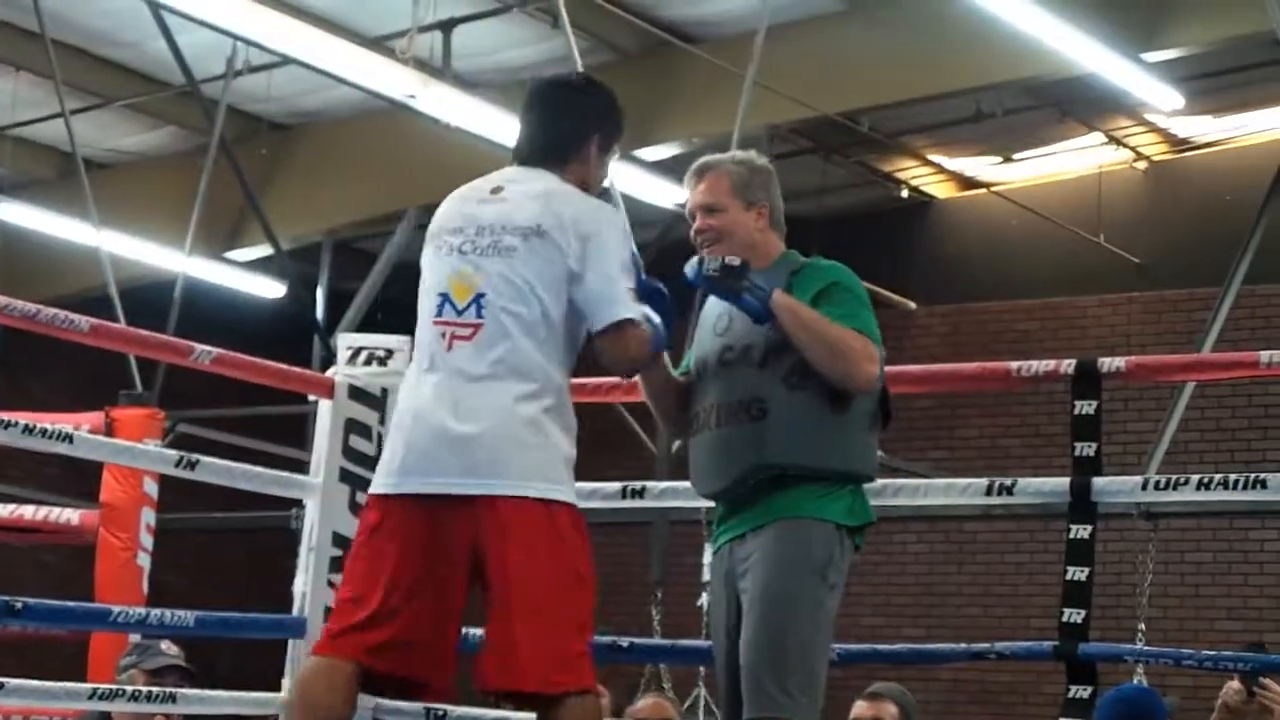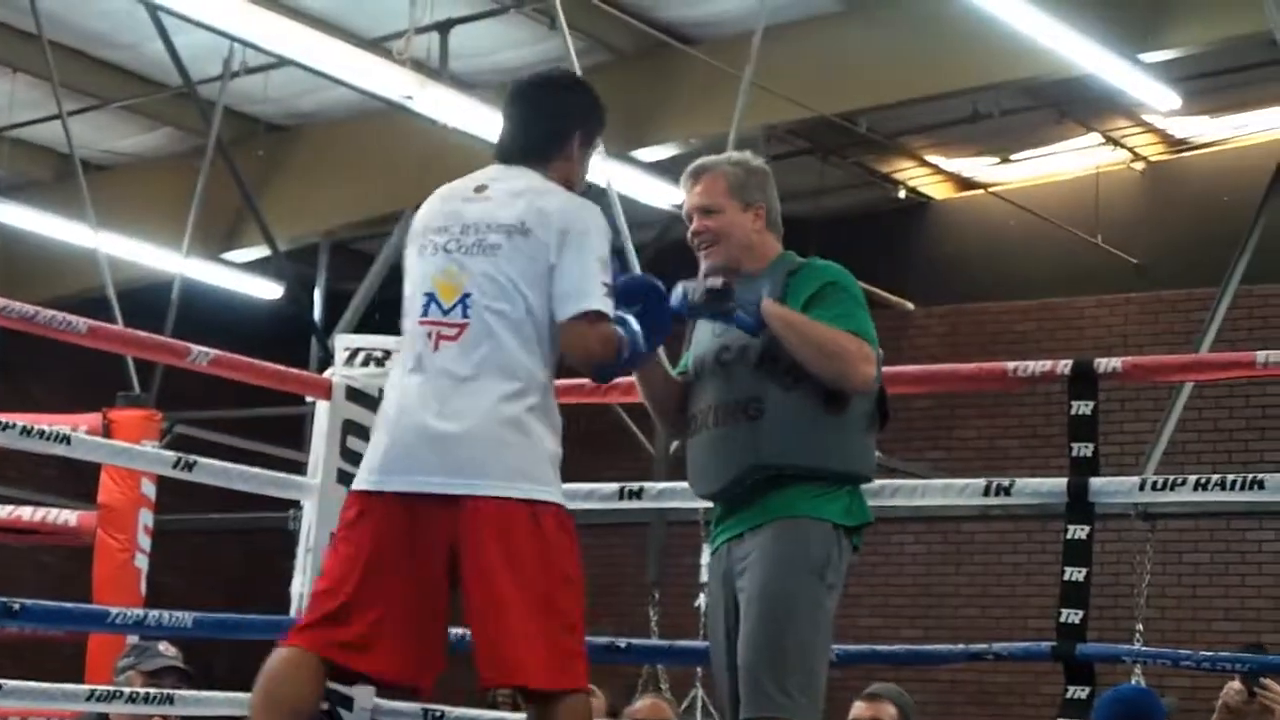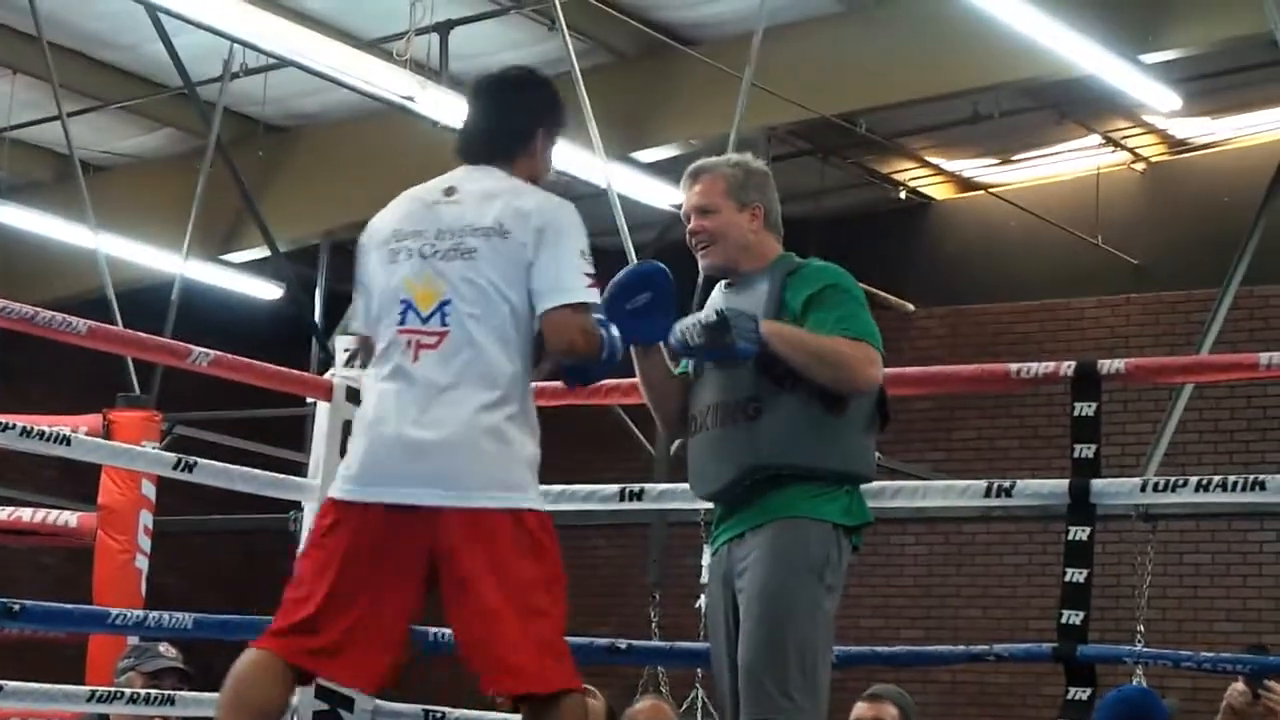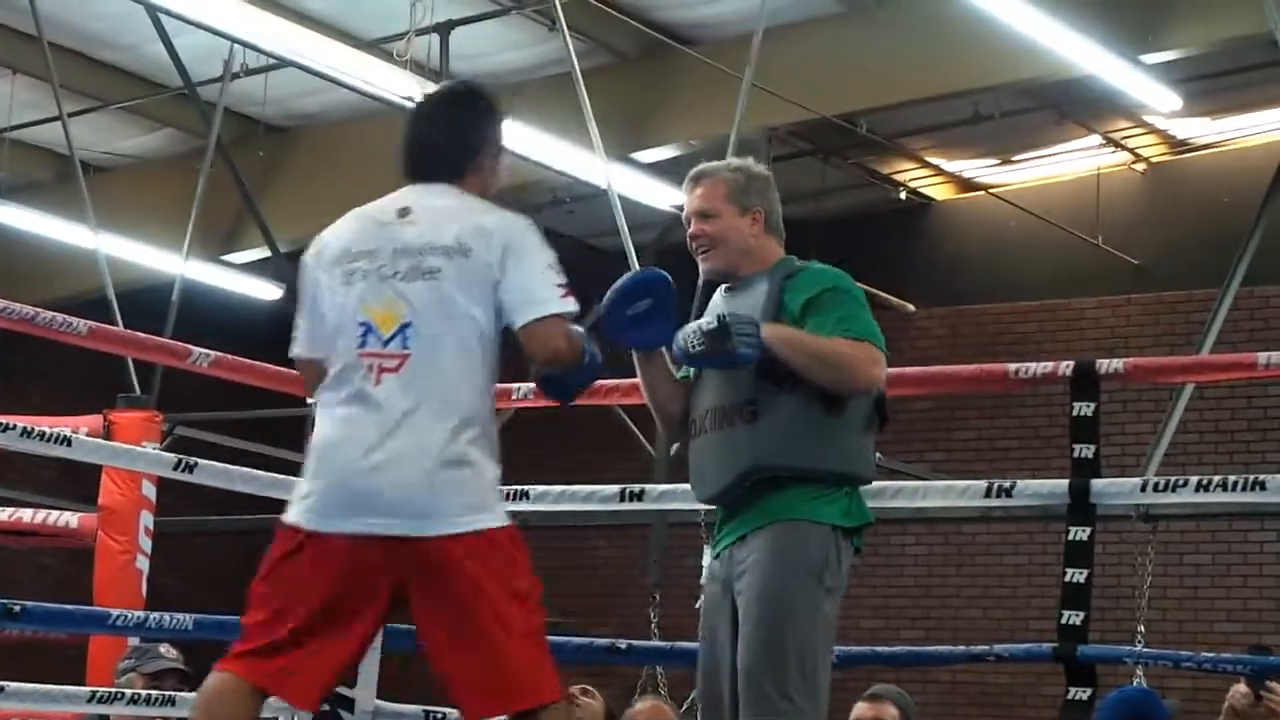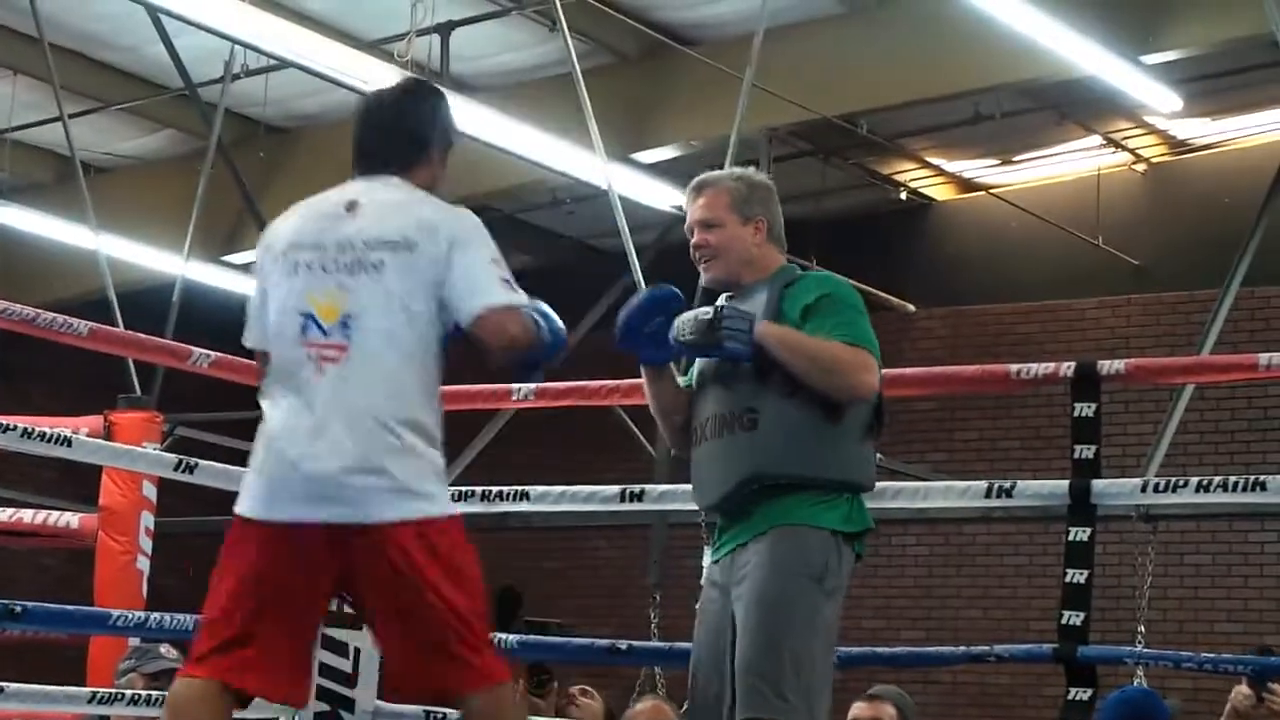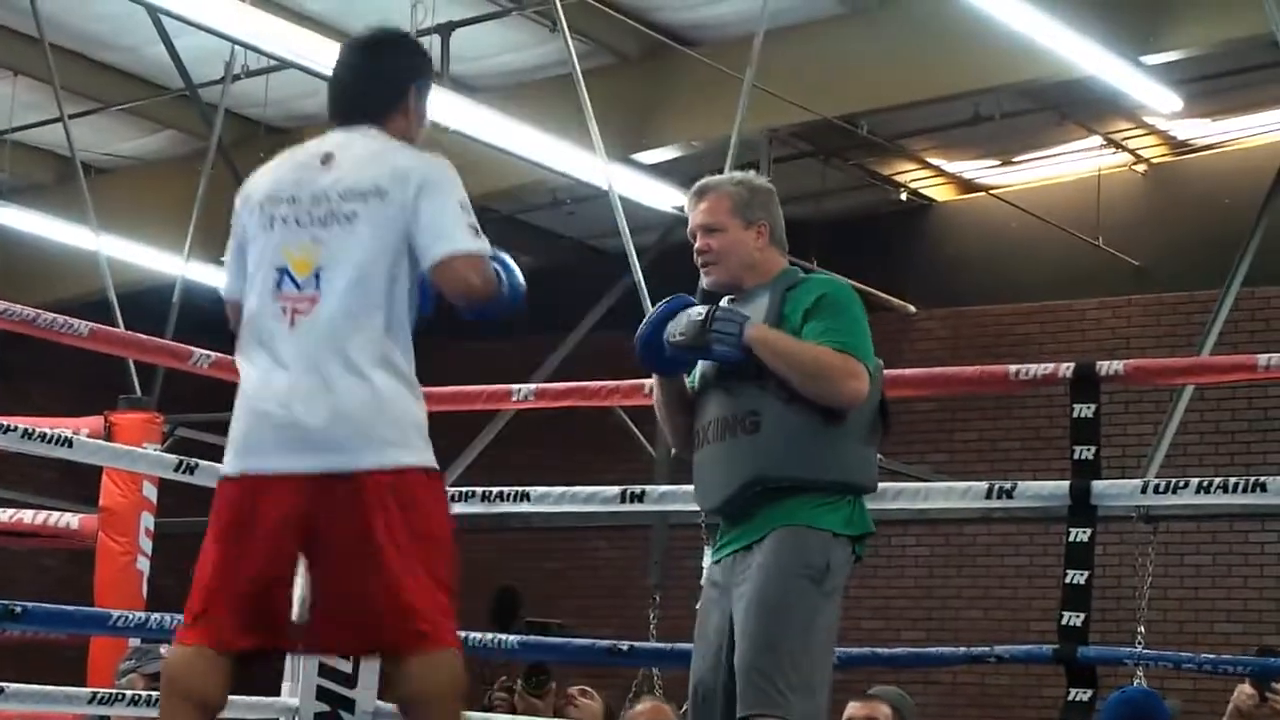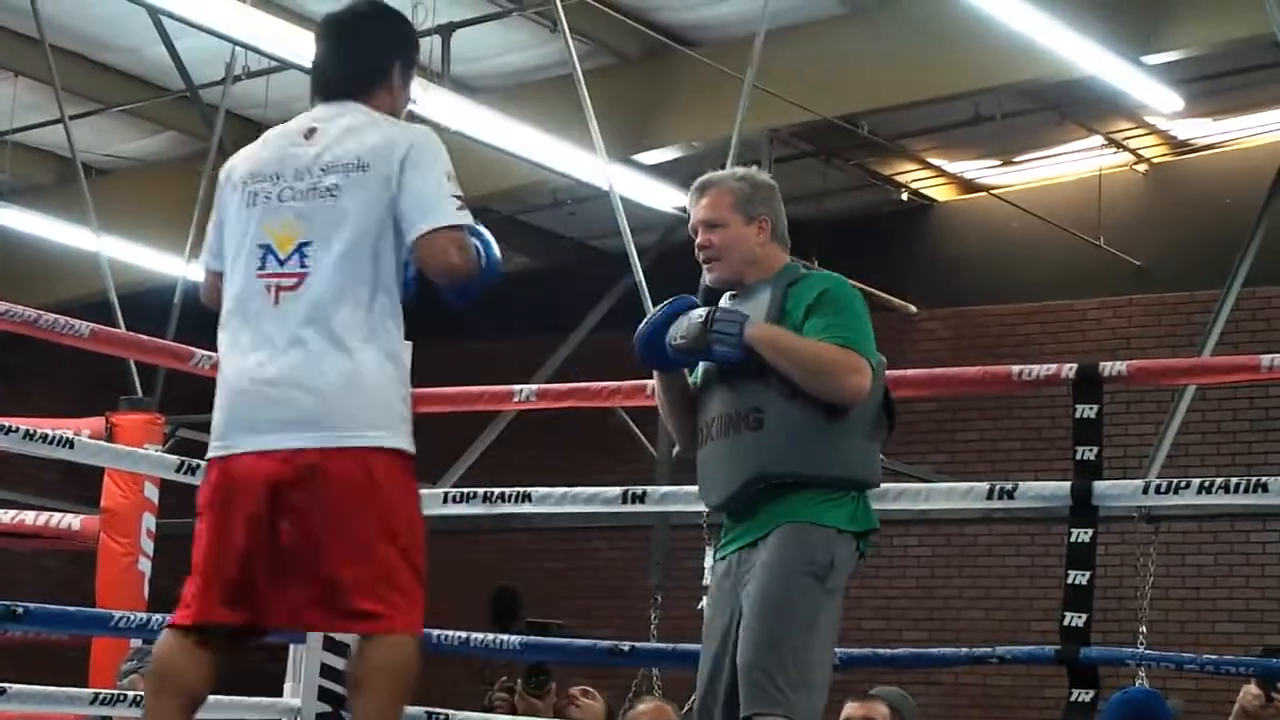
dt=0.1s
person 1, frame 1
left shoulder: (451, 210)
right shoulder: (588, 219)
right elbow: (624, 352)
right wrist: (649, 328)
left hip: (415, 457)
right hip: (520, 467)
left knee: (351, 643)
person 1, frame 2
left shoulder: (433, 209)
right shoulder: (571, 215)
right elbow: (586, 346)
right wrist: (626, 338)
left hip: (400, 455)
right hip: (504, 463)
left knee: (322, 637)
person 1, frame 3
left shoulder: (390, 219)
right shoulder: (545, 214)
right elbow: (569, 338)
right wrist: (604, 343)
left hip: (378, 465)
right hip: (483, 473)
left knee: (292, 641)
person 1, frame 4
left shoulder: (334, 240)
right shoulder: (501, 233)
left elbow: (313, 371)
right elbow: (552, 345)
right wrist: (579, 350)
left hip: (337, 492)
right hip: (451, 501)
left knee: (251, 665)
person 1, frame 5
left shoulder: (285, 231)
right shoulder: (447, 226)
left elbow: (264, 363)
right elbow: (505, 334)
right wrist: (543, 332)
left hip: (282, 483)
right hip: (396, 488)
left knee: (216, 665)
person 1, frame 6
left shoulder: (262, 183)
right shoulder: (417, 172)
left elbow: (239, 312)
right elbow: (465, 282)
right wrist: (499, 280)
left hip: (264, 438)
right hip: (374, 443)
left knee: (212, 628)
right knee: (423, 630)
person 1, frame 7
left shoulder: (246, 162)
right shoulder: (405, 145)
left elbow: (214, 290)
right elbow: (448, 262)
right wrist: (482, 257)
left hip: (248, 418)
right hip: (352, 421)
left knee: (203, 616)
right knee: (384, 615)
person 2, frame 1
left shoulder: (821, 280)
right shoulder: (716, 303)
left elbow: (862, 368)
right elbow: (680, 416)
left wrist: (771, 298)
left hip: (803, 512)
right hip: (733, 523)
person 2, frame 2
left shoulder: (816, 281)
right shoulder: (714, 305)
left elbow: (860, 367)
right elbow: (677, 419)
left wrist: (760, 309)
left hip: (801, 514)
right hip: (731, 525)
person 2, frame 3
left shoulder: (816, 282)
right shoulder: (713, 305)
left elbow: (864, 370)
right elbow: (678, 420)
left wrist: (759, 332)
right wrist: (644, 344)
left hip: (799, 514)
right hip: (731, 525)
person 2, frame 4
left shoulder: (816, 286)
right shoulder: (720, 308)
left elbow: (867, 370)
right elbow: (680, 423)
left wrist: (763, 334)
right wrist: (645, 347)
left hip: (801, 516)
right hip: (733, 529)
person 2, frame 5
left shoulder: (817, 292)
right shoulder: (716, 318)
left elbow: (861, 376)
right elbow: (684, 434)
left wrist: (759, 332)
right wrist: (654, 362)
left hip: (802, 522)
right hip: (733, 535)
person 2, frame 6
left shoulder: (818, 295)
right shoulder: (721, 319)
left elbow: (850, 384)
right elbow: (688, 439)
left wrist: (750, 332)
right wrist: (666, 371)
left hip: (805, 522)
right hip: (736, 537)
person 2, frame 7
left shoulder: (820, 291)
right shoulder: (725, 316)
left elbow: (852, 379)
right elbow: (692, 437)
left wrist: (751, 331)
right wrist: (668, 369)
left hip: (809, 519)
right hip: (740, 533)
